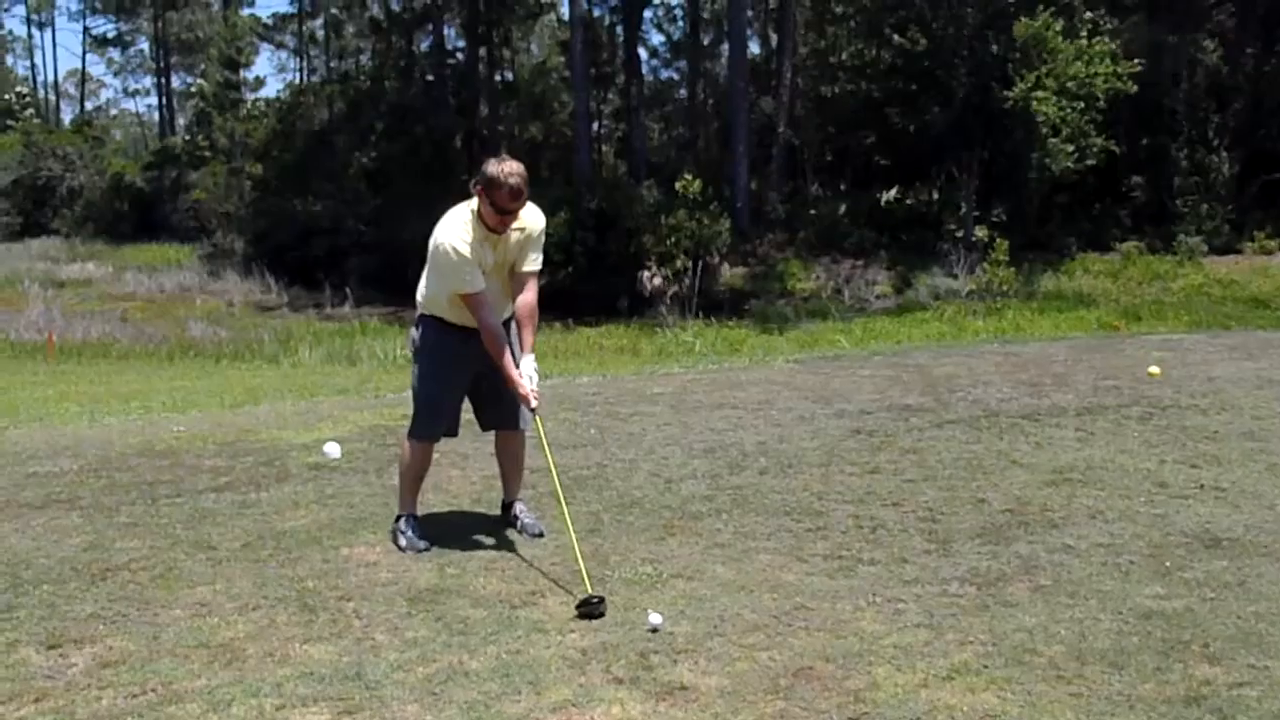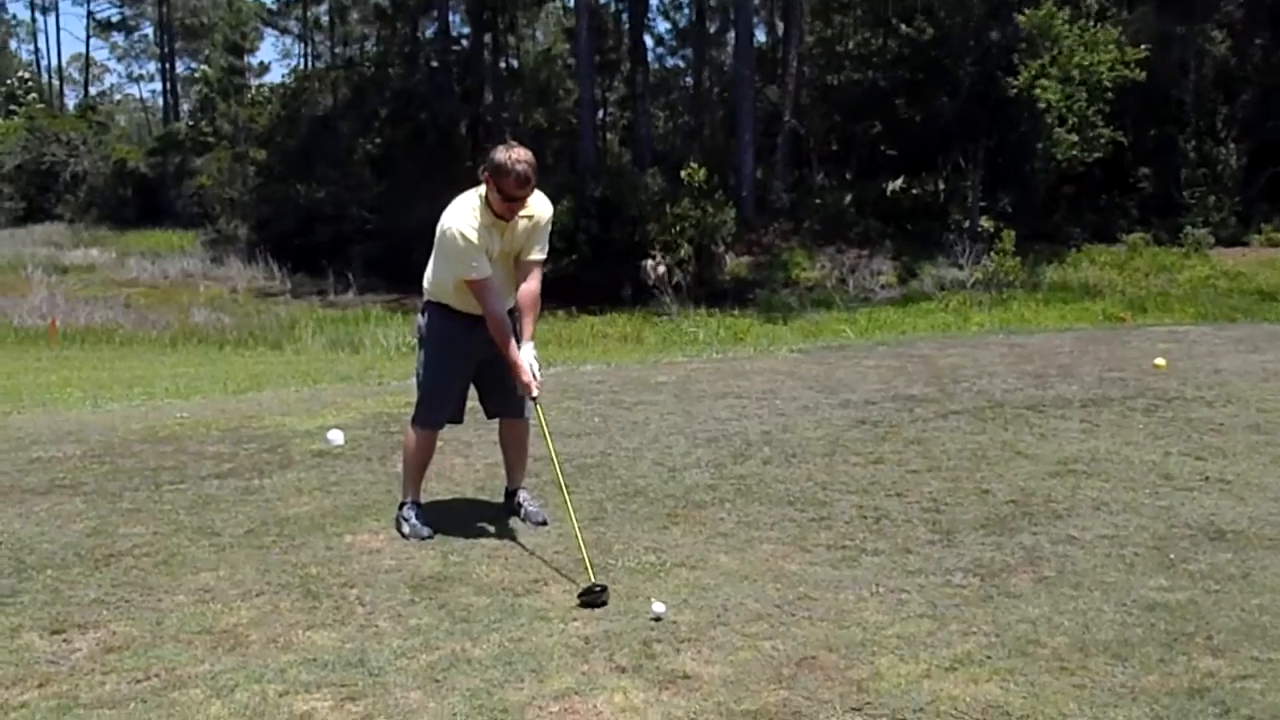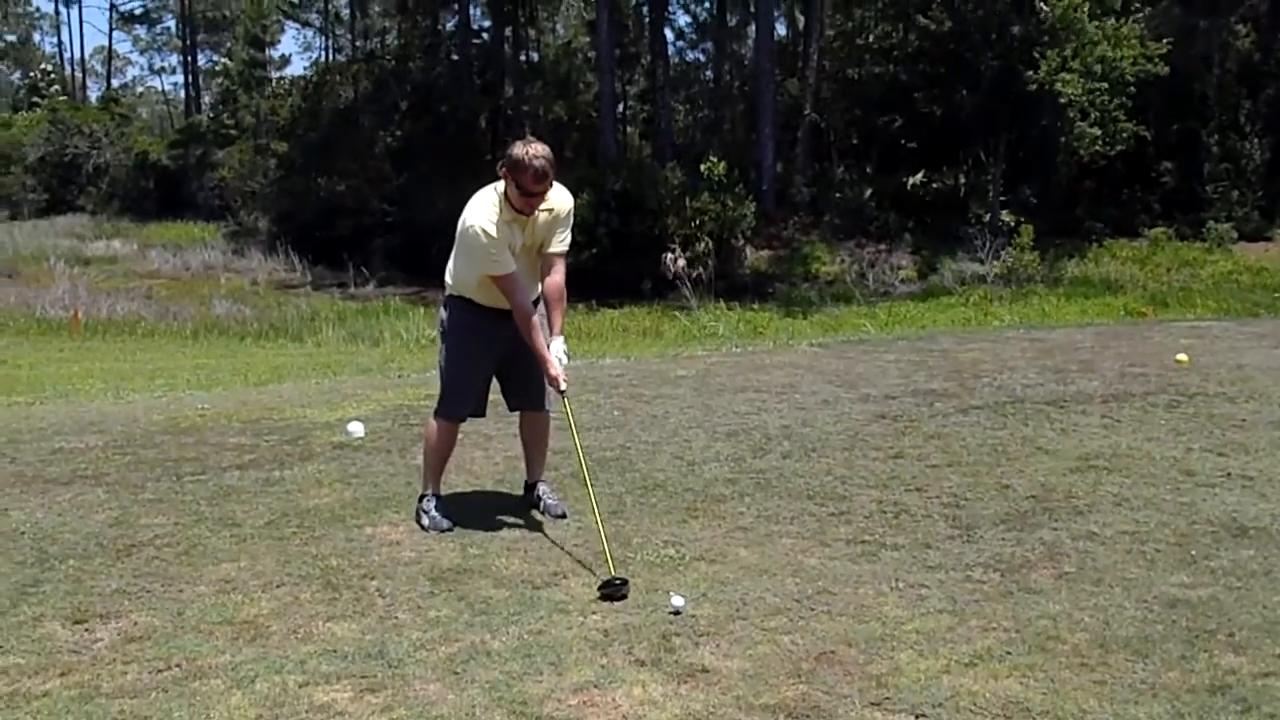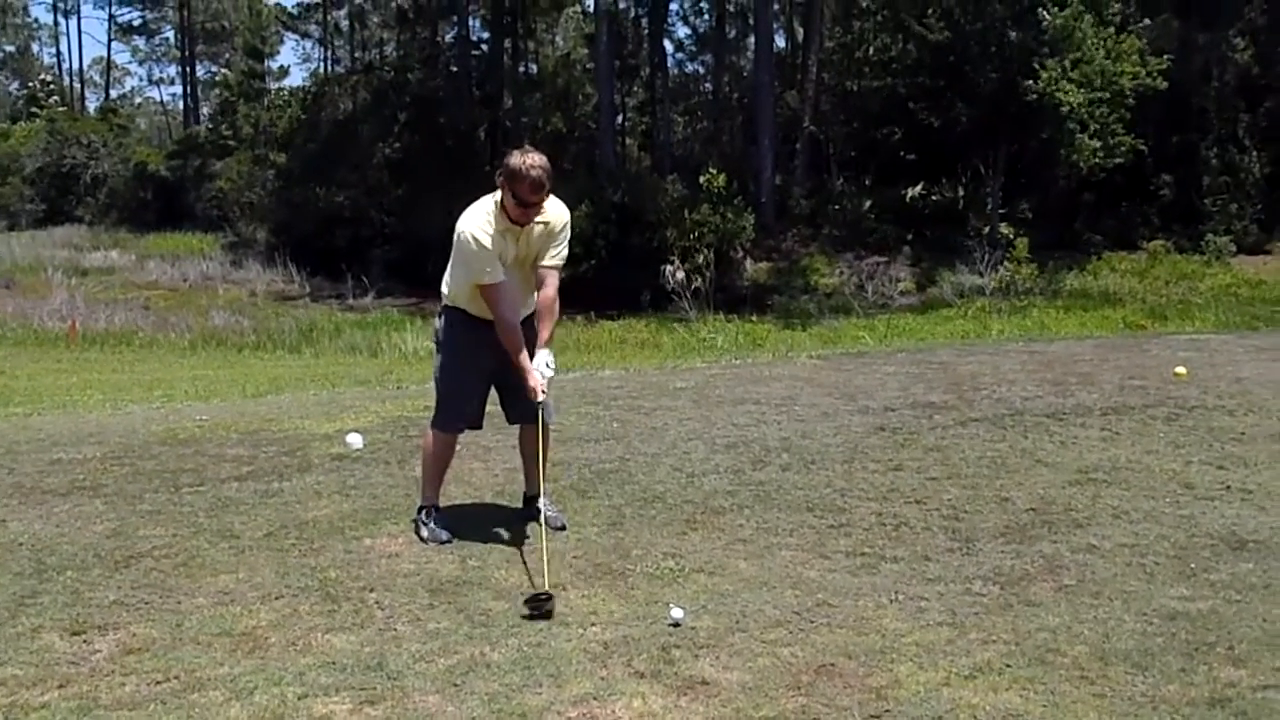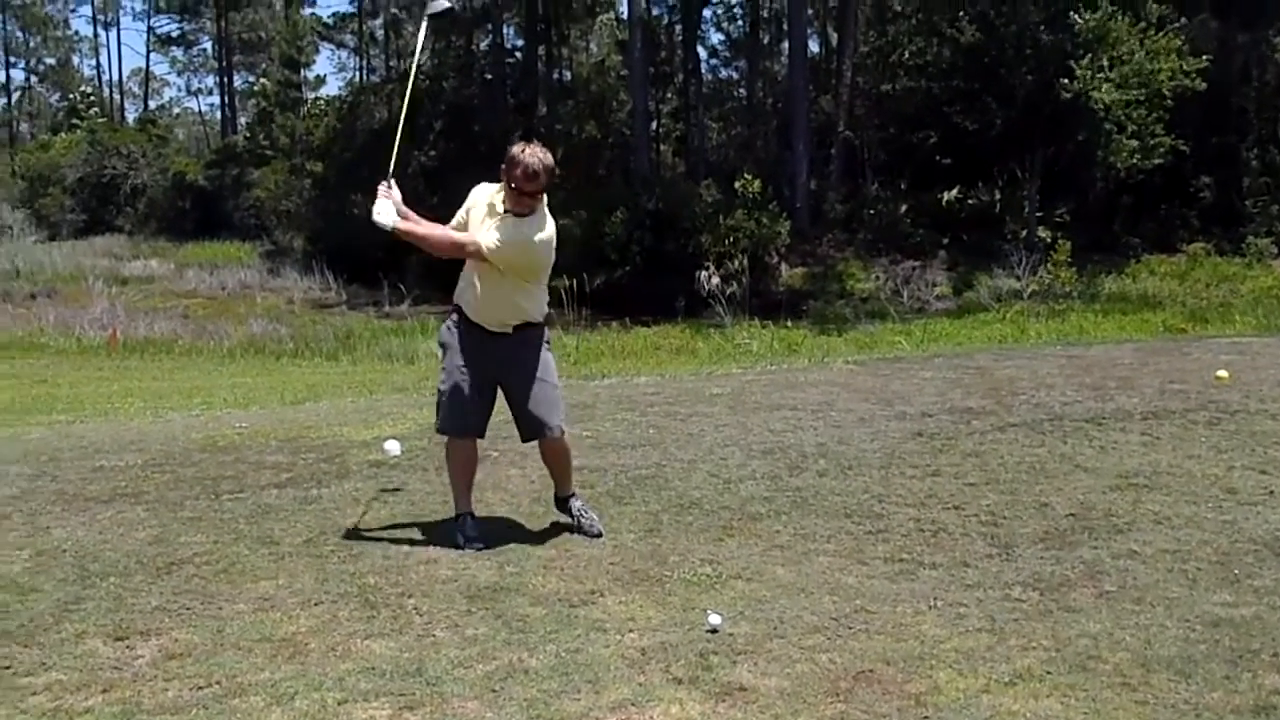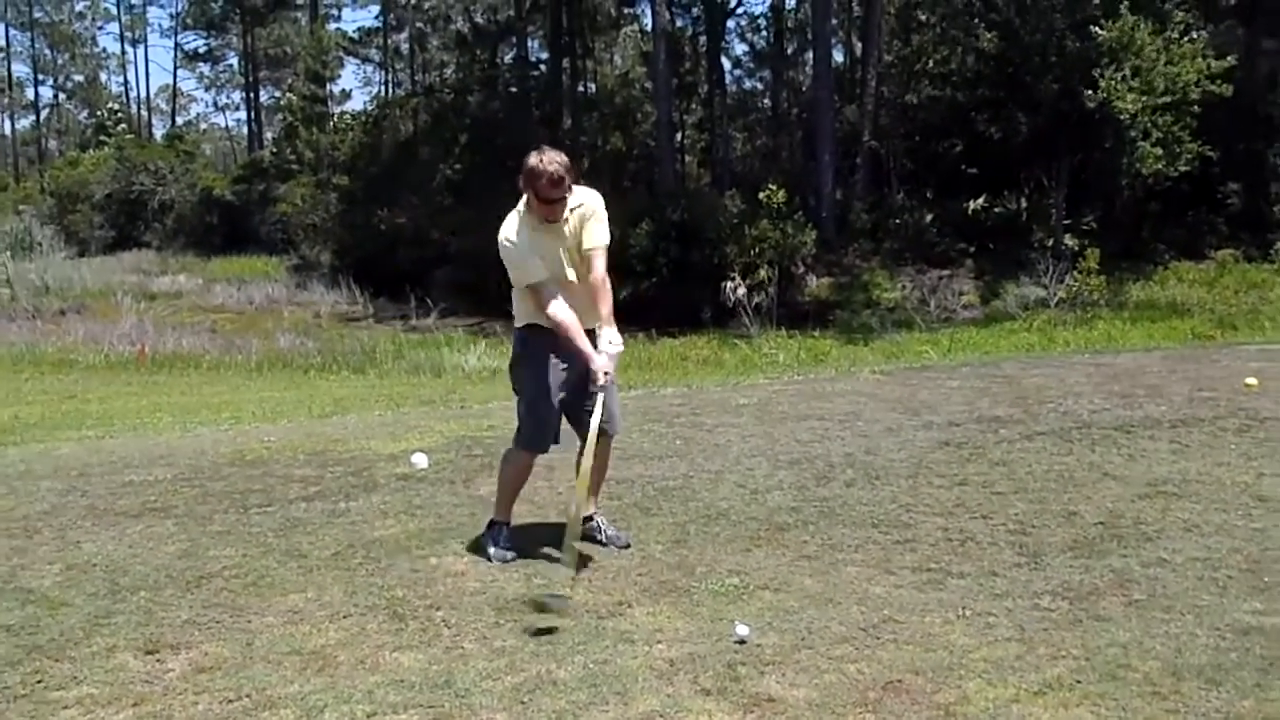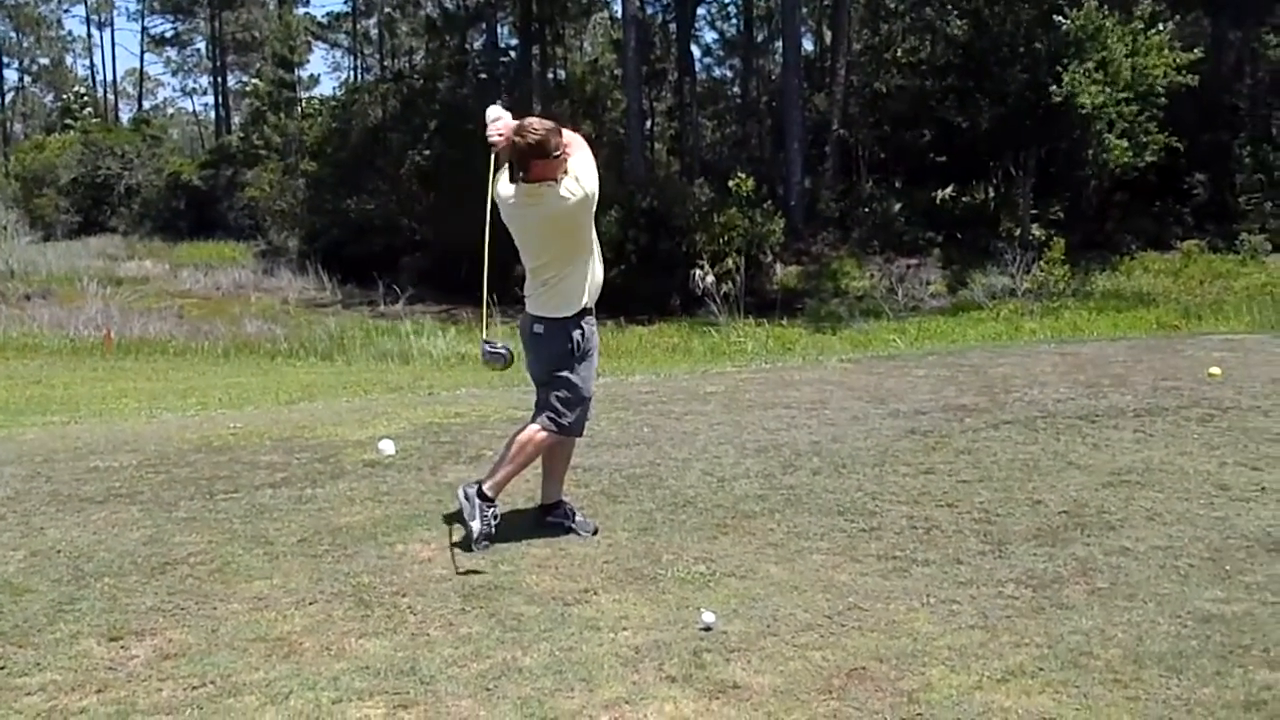
dt=0.5s
person 1, frame 1
left shoulder: (532, 221)
right shoulder: (453, 238)
left elbow: (526, 290)
right elbow: (483, 315)
left wrist: (527, 357)
right wrist: (513, 378)
left hip: (497, 326)
right hip: (444, 329)
left knee: (512, 420)
right knee: (426, 427)
left ankle: (512, 503)
right ankle: (406, 516)
person 1, frame 2
left shoulder: (539, 210)
right shoulder: (460, 224)
left elbow: (529, 279)
right elbow: (488, 302)
left wrist: (527, 344)
right wrist: (516, 364)
left hip: (503, 314)
right hip: (449, 316)
left knee: (516, 407)
right knee: (430, 414)
left ankle: (516, 492)
right ankle: (410, 504)
person 1, frame 3
left shoulder: (560, 202)
right shoulder: (481, 220)
left elbow: (553, 272)
right elbow: (516, 295)
left wrist: (556, 338)
right wrist: (544, 359)
left hip: (523, 308)
right hip: (472, 311)
left knee: (536, 400)
right knee: (452, 407)
left ankle: (535, 484)
right ankle: (429, 496)
person 1, frame 4
left shoulder: (557, 217)
right shoulder: (476, 226)
left elbow: (548, 290)
right elbow: (498, 307)
left wrist: (543, 351)
right wrist: (521, 371)
left hip: (525, 321)
right hip: (467, 322)
left knee: (536, 413)
right knee: (448, 419)
left ankle: (534, 497)
right ankle: (429, 508)
person 1, frame 5
left shoulder: (538, 234)
right shoulder: (482, 195)
left elbow: (457, 245)
right elbow: (450, 238)
left wrist: (396, 224)
right wrist: (401, 212)
left hip: (521, 336)
right hip: (467, 328)
left knee: (550, 428)
right knee: (458, 426)
left ankle: (567, 498)
right ankle: (464, 514)
person 1, frame 6
left shoulder: (589, 202)
right shoulder: (514, 236)
left elbow: (597, 268)
right elbow: (551, 301)
left wrist: (607, 327)
right wrist: (585, 352)
left hip: (590, 333)
right hip: (541, 340)
left knee: (603, 430)
right knee: (531, 439)
left ankle: (589, 518)
right ankle: (499, 524)
person 1, frame 7
left shoulder: (507, 190)
right shoulder: (574, 196)
left elbow: (514, 161)
right elbow: (578, 143)
left wrist: (511, 138)
right wrist: (515, 130)
left hip: (545, 318)
right hip: (567, 323)
left knee: (565, 416)
right knee: (554, 420)
left ankle: (553, 503)
right ankle: (484, 493)
